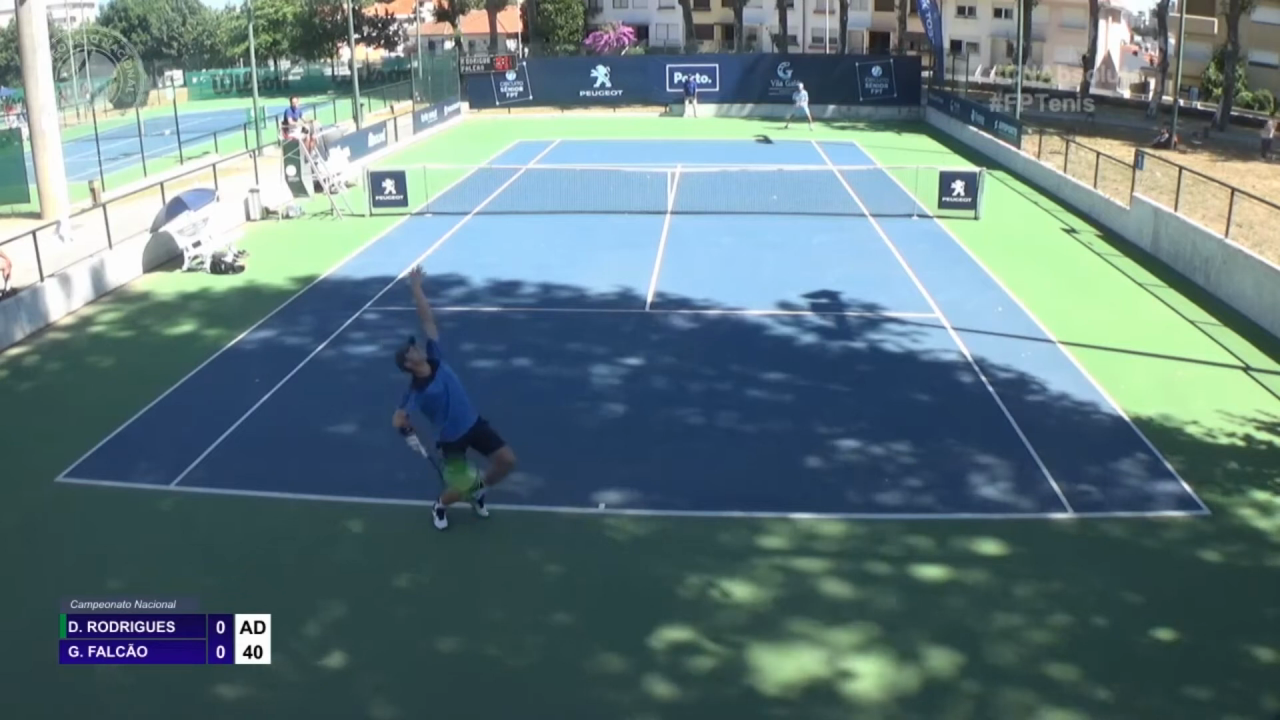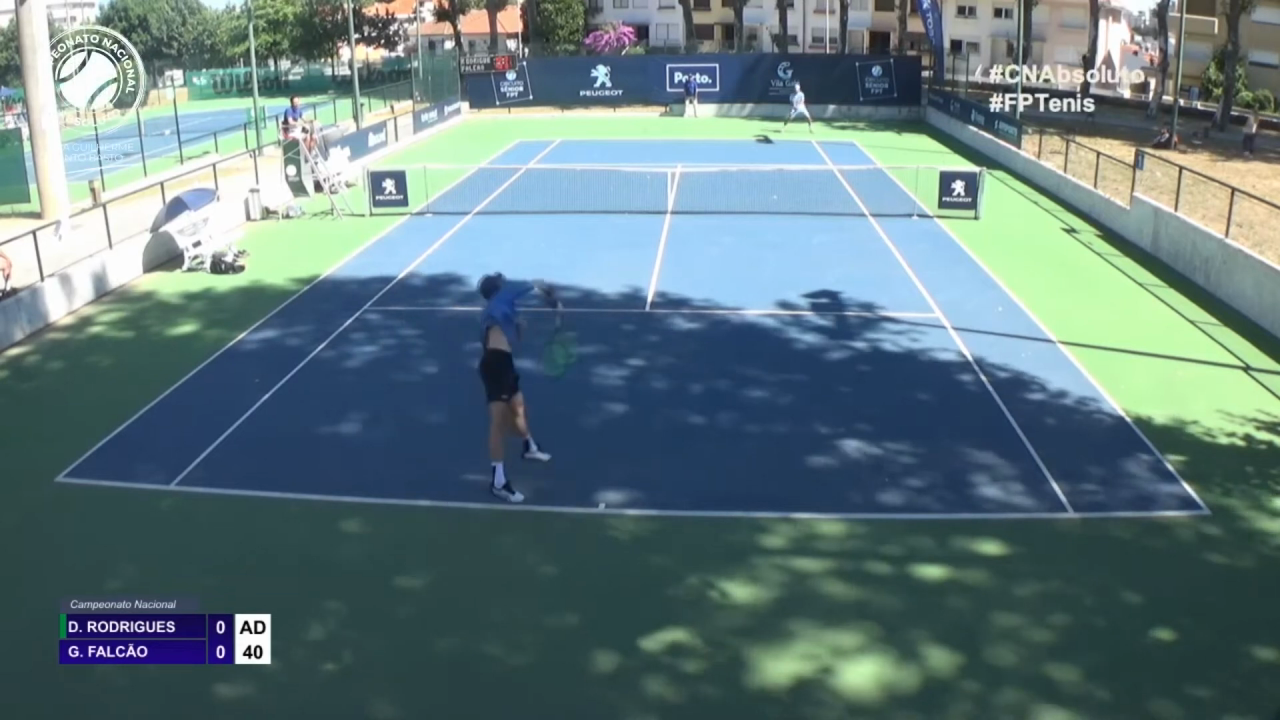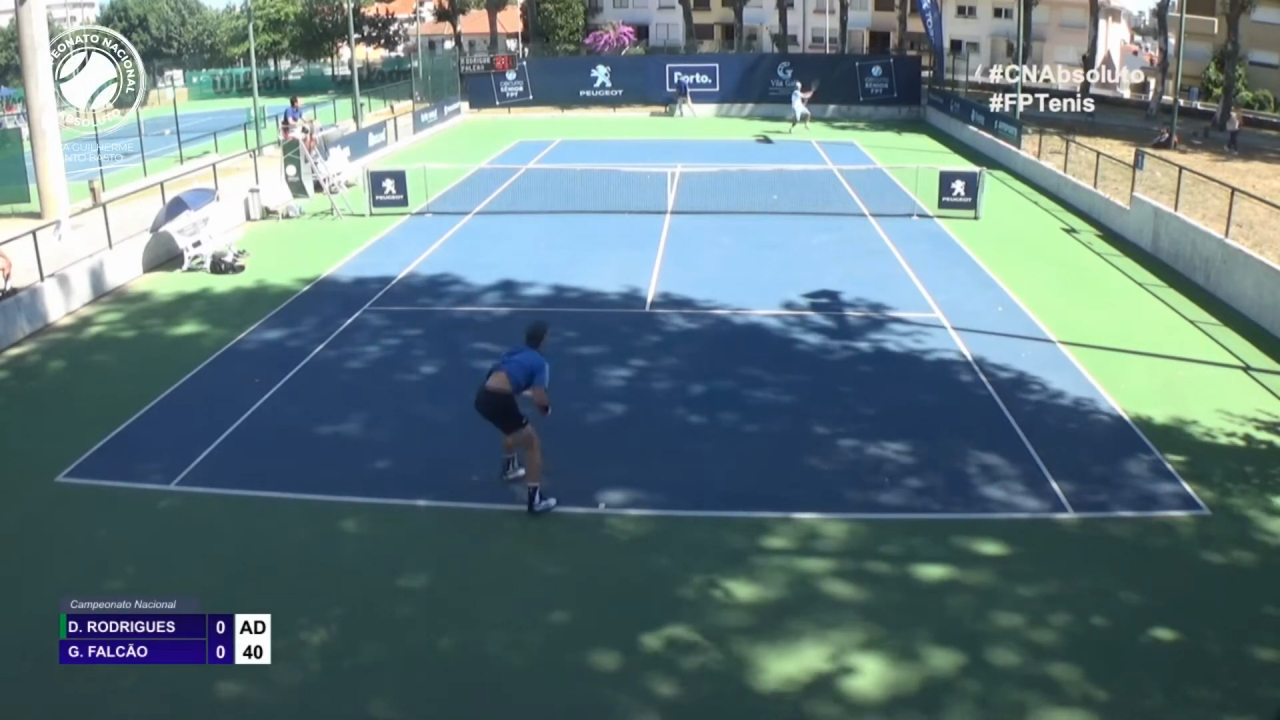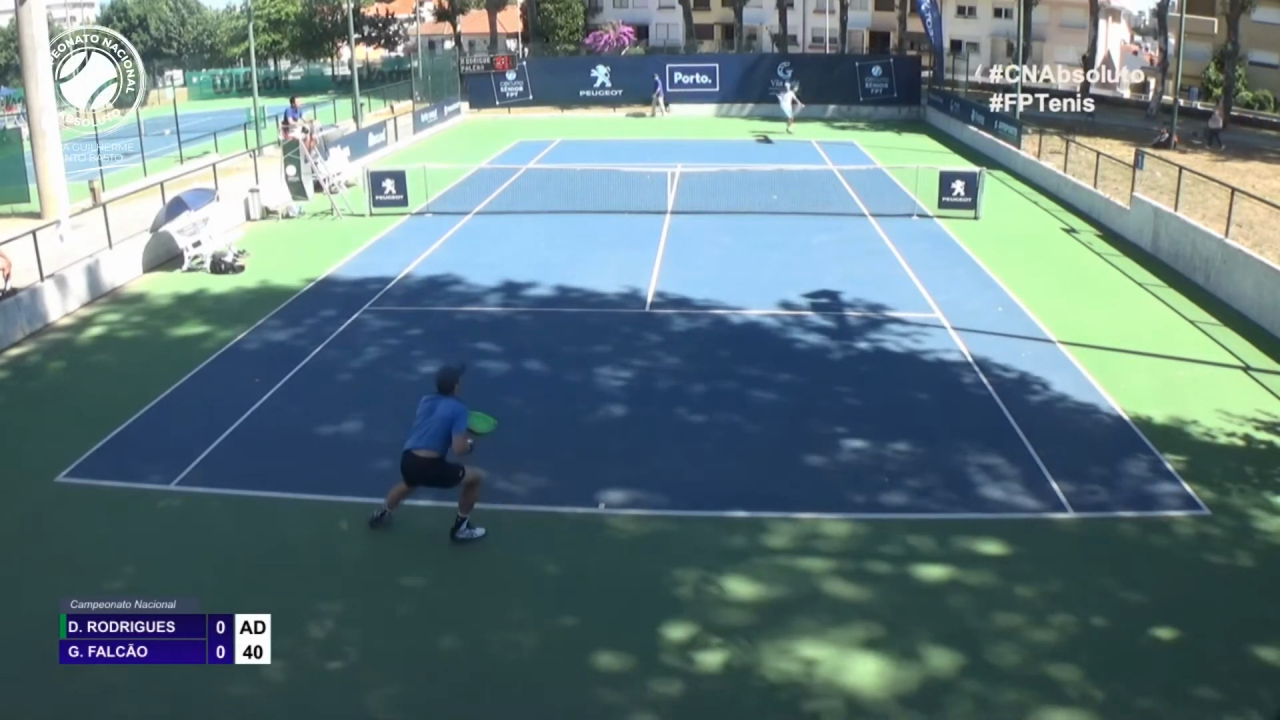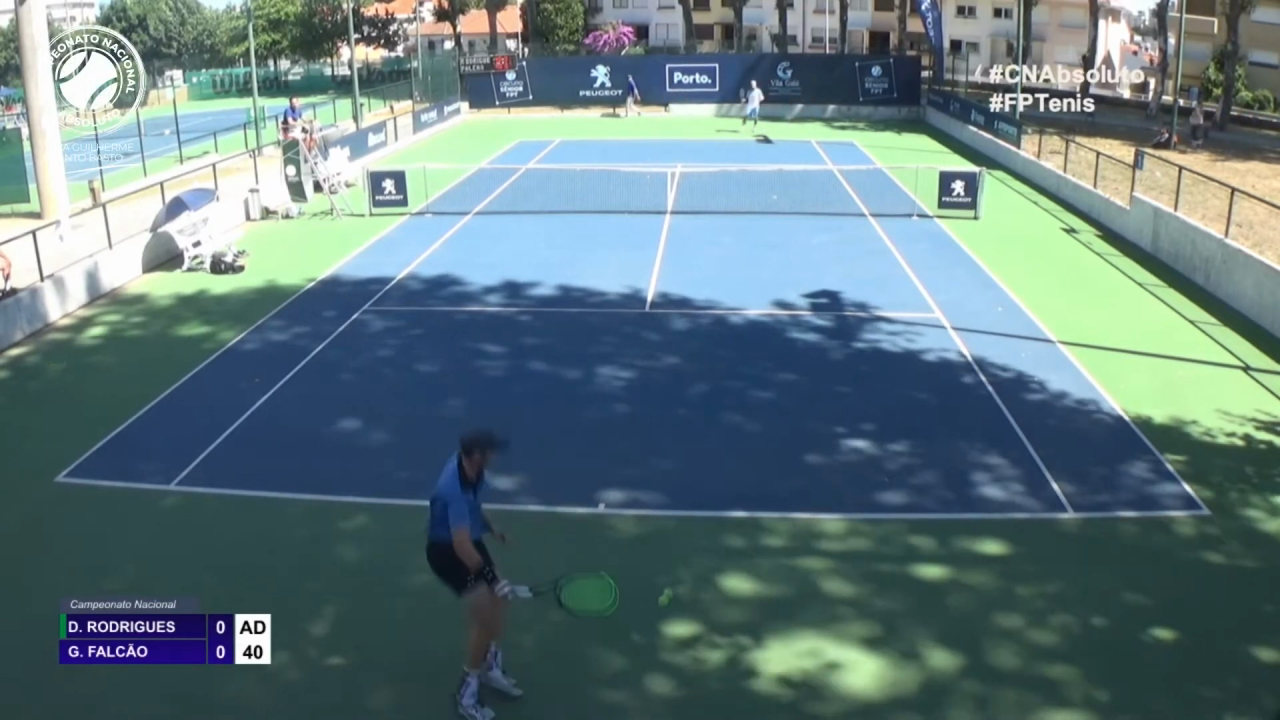
dt=0.7s
person 1, frame 1
left shoulder: (435, 360)
right shoulder: (415, 392)
left elbow: (427, 320)
right elbow: (398, 417)
left wrist: (416, 288)
right wrist: (407, 432)
left hip: (474, 423)
right hip: (450, 438)
left knee: (507, 461)
right knee: (459, 489)
left ankle: (478, 492)
right ankle: (440, 506)
person 1, frame 2
left shoulder: (493, 309)
right shoulder: (502, 298)
right elbow: (539, 286)
left wrist: (516, 324)
right wrist: (552, 298)
left hip: (496, 359)
right hip: (495, 361)
left knee: (519, 407)
right knee: (499, 420)
left ankle: (530, 447)
right ankle: (498, 482)
person 1, frame 3
left shoulder: (514, 352)
right shoulder: (539, 362)
right elbow: (540, 399)
left wrist: (526, 391)
right wrist: (546, 408)
left hip: (482, 398)
right hip: (499, 402)
left knee: (513, 428)
right knee: (532, 445)
left ankle: (509, 468)
right ankle: (535, 500)
person 1, frame 4
left shoulder: (426, 402)
right shoulder: (459, 409)
right elbow: (458, 449)
left wrist: (460, 433)
right wrist: (469, 445)
left hip: (408, 461)
right hip: (431, 468)
left knee: (409, 484)
right knee: (476, 479)
left ankle: (382, 515)
right ankle: (461, 527)
person 1, frame 5
left shoulder: (465, 463)
right shoulder: (457, 487)
right elbow: (462, 544)
left wrist: (489, 525)
right wrist: (491, 578)
left hip: (469, 544)
right hip: (447, 552)
left knee: (495, 607)
right knee: (487, 614)
left ankle: (489, 670)
right ankle: (467, 695)
